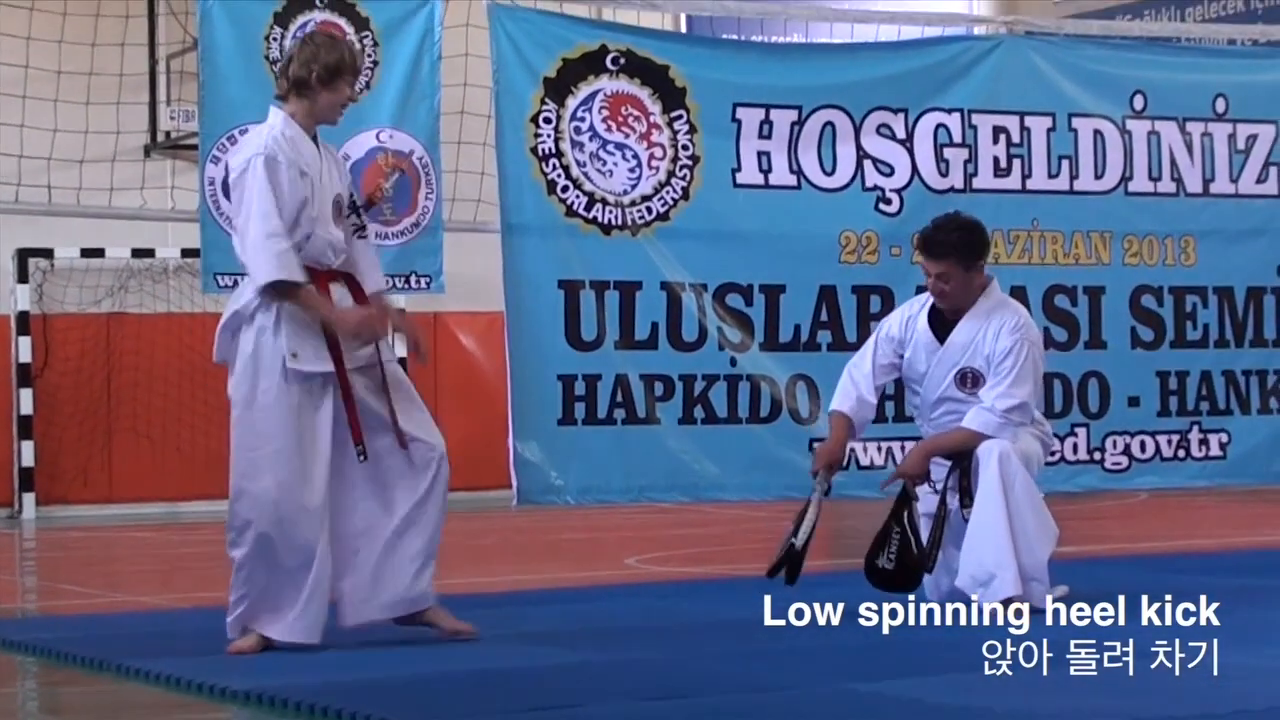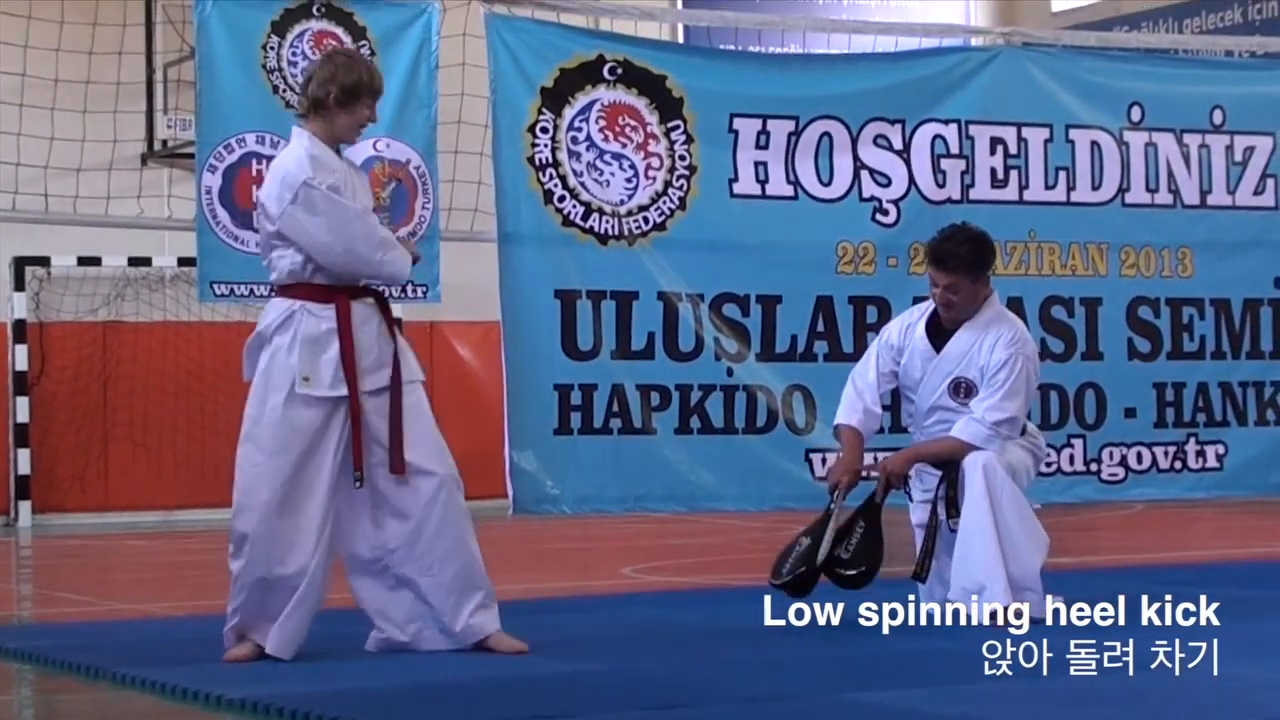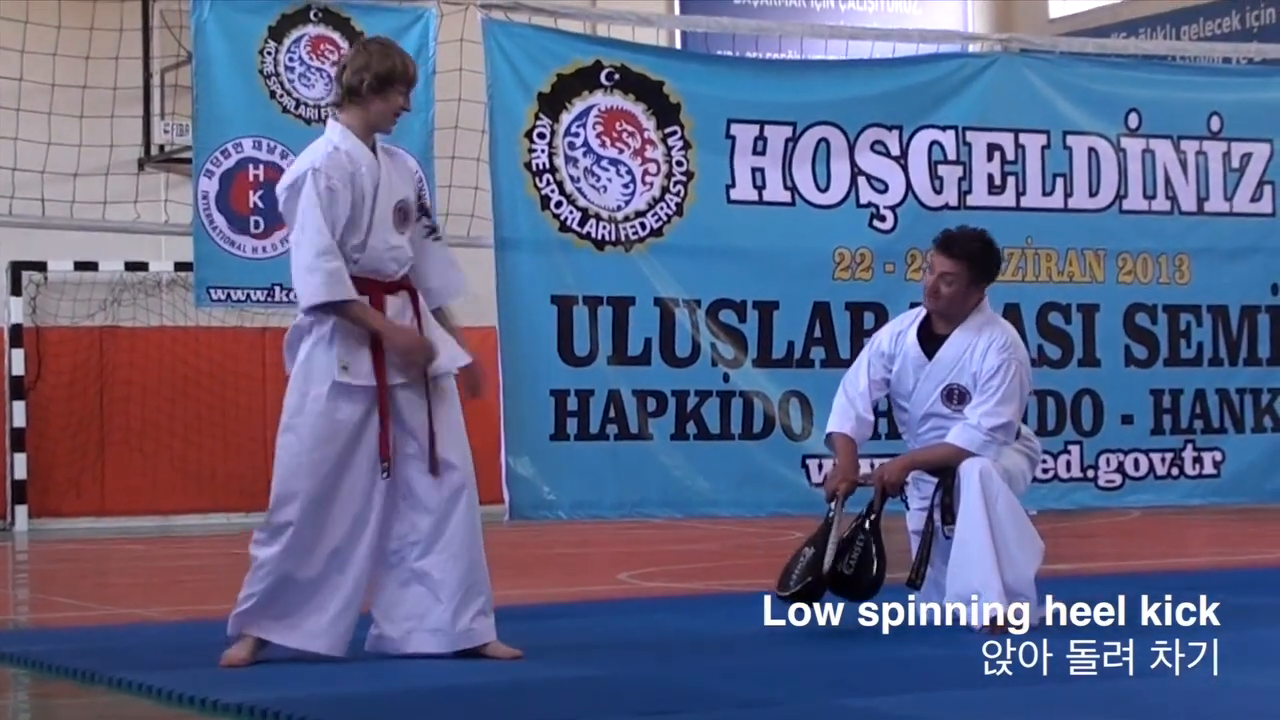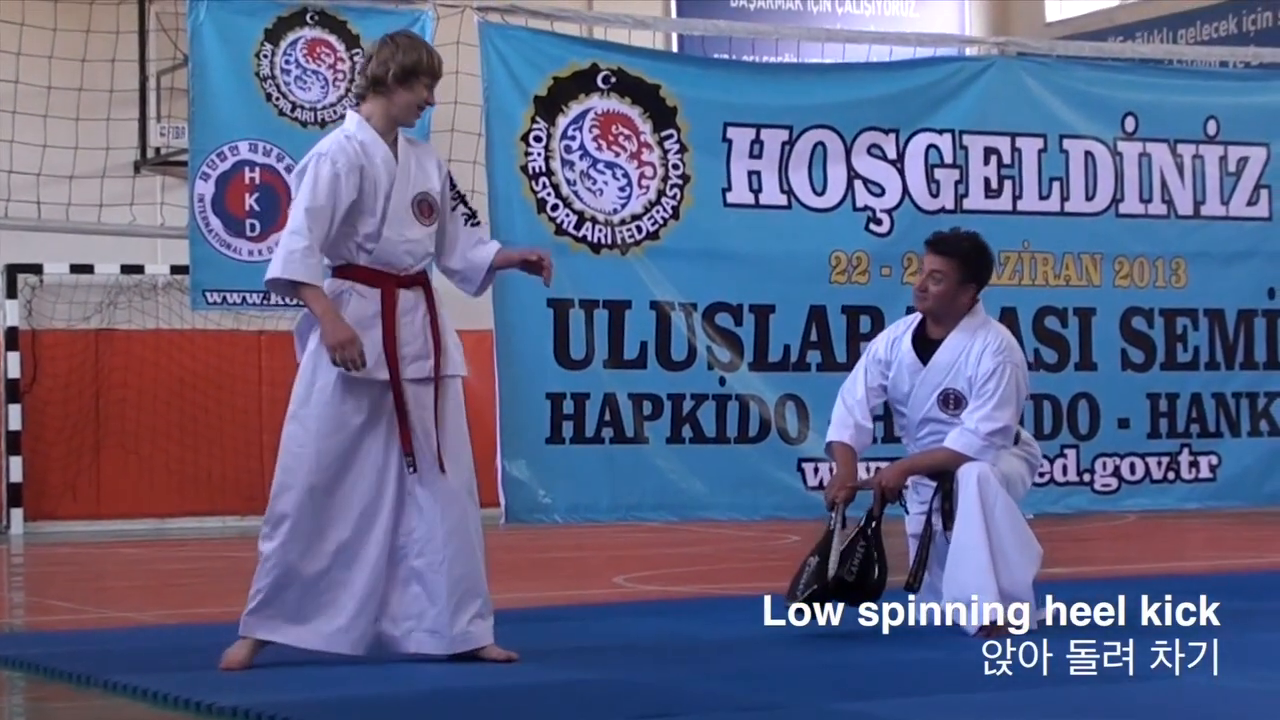
dt=0.3s
person 1, frame 1
left shoulder: (326, 156)
right shoulder: (265, 151)
right elbow: (268, 251)
left wrist: (382, 310)
right wrist: (337, 316)
left hip: (341, 324)
right hip: (281, 328)
left knee: (413, 451)
right knee: (276, 486)
left ankle: (405, 596)
right ankle: (262, 619)
person 1, frame 2
left shoulder: (345, 172)
right shoulder: (296, 175)
right elbow: (364, 251)
right wrist: (404, 254)
left hip: (365, 338)
right hip: (305, 346)
left knee: (424, 483)
right knee: (273, 499)
left ankle: (470, 621)
right ankle: (255, 629)
person 1, frame 3
left shoulder: (398, 165)
right shoulder: (324, 165)
right elbow: (317, 268)
left wrist: (448, 336)
right wrist: (383, 329)
left hip: (408, 332)
right hip: (345, 340)
left knee: (441, 481)
right knee: (309, 490)
left ankle: (459, 626)
right ankle: (257, 626)
person 1, frame 4
left shoulder: (426, 160)
right shoulder: (339, 154)
left elbow: (455, 241)
right elbow: (297, 248)
left wrist: (515, 259)
right wrist: (330, 320)
left hip: (419, 329)
right hip: (354, 326)
left knee: (442, 484)
right knee: (313, 484)
left ankle: (456, 628)
right ankle: (265, 626)
person 2, frame 1
left shoulder: (1012, 326)
right shoulder: (908, 318)
left elbow: (1003, 417)
right elbow: (860, 379)
left wrist: (925, 449)
right wrist: (838, 438)
left hip: (1008, 441)
right hip: (941, 463)
left knee: (993, 456)
right knee: (945, 592)
left ankle: (1015, 587)
person 2, frame 2
left shoulder: (1009, 339)
right shoulder: (907, 326)
left elbow: (990, 430)
right elbow: (863, 389)
left wrist: (910, 454)
right wrist: (851, 453)
left hip: (1002, 453)
right hip: (933, 473)
left knee: (979, 468)
right knee: (942, 601)
left ankle: (1010, 597)
person 2, frame 3
left shoulder: (1000, 344)
right shoulder: (898, 333)
left elbow: (985, 435)
right elbow: (853, 396)
left wrist: (906, 462)
right wrist: (846, 460)
left hip: (997, 457)
right hip: (929, 478)
left knee: (975, 473)
right knee: (939, 606)
left ankle: (1003, 603)
person 2, frame 4
left shoulder: (995, 348)
right shoulder: (894, 340)
left elbow: (983, 440)
right elbow: (852, 406)
left wrist: (904, 467)
right wrist: (846, 469)
left hip: (997, 462)
right hip: (928, 481)
left knee: (974, 478)
left ankle: (1000, 605)
